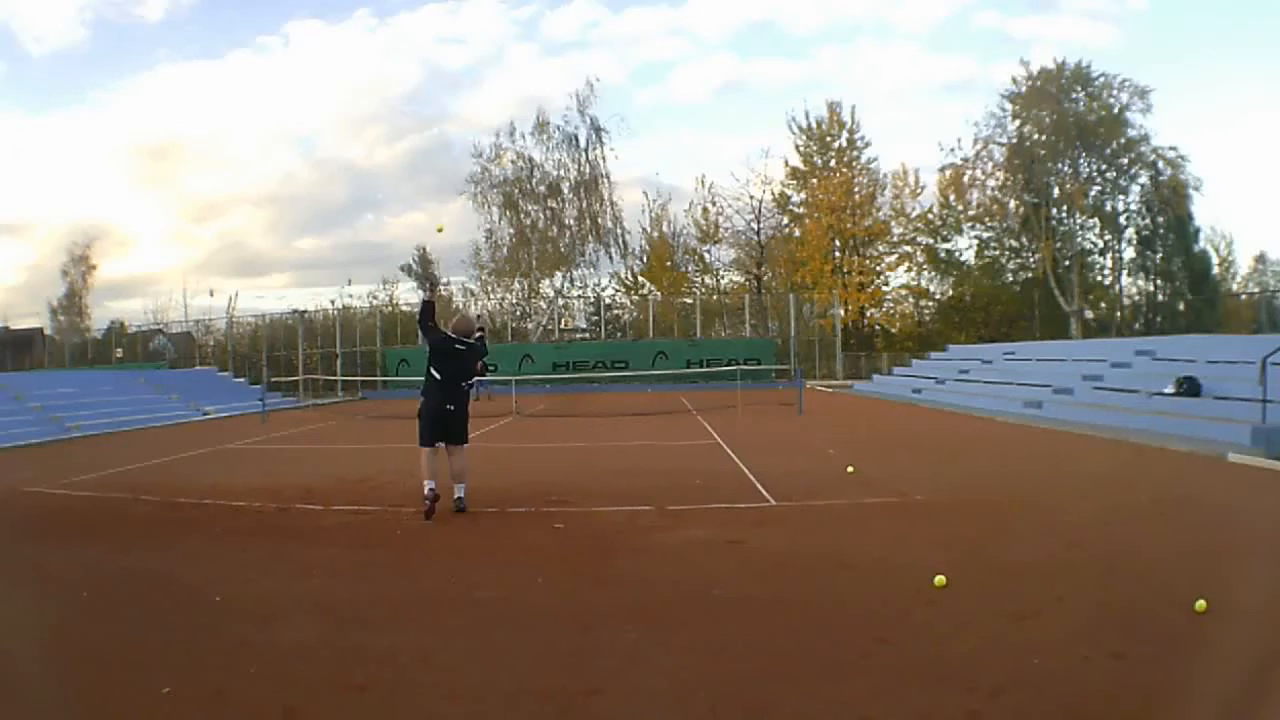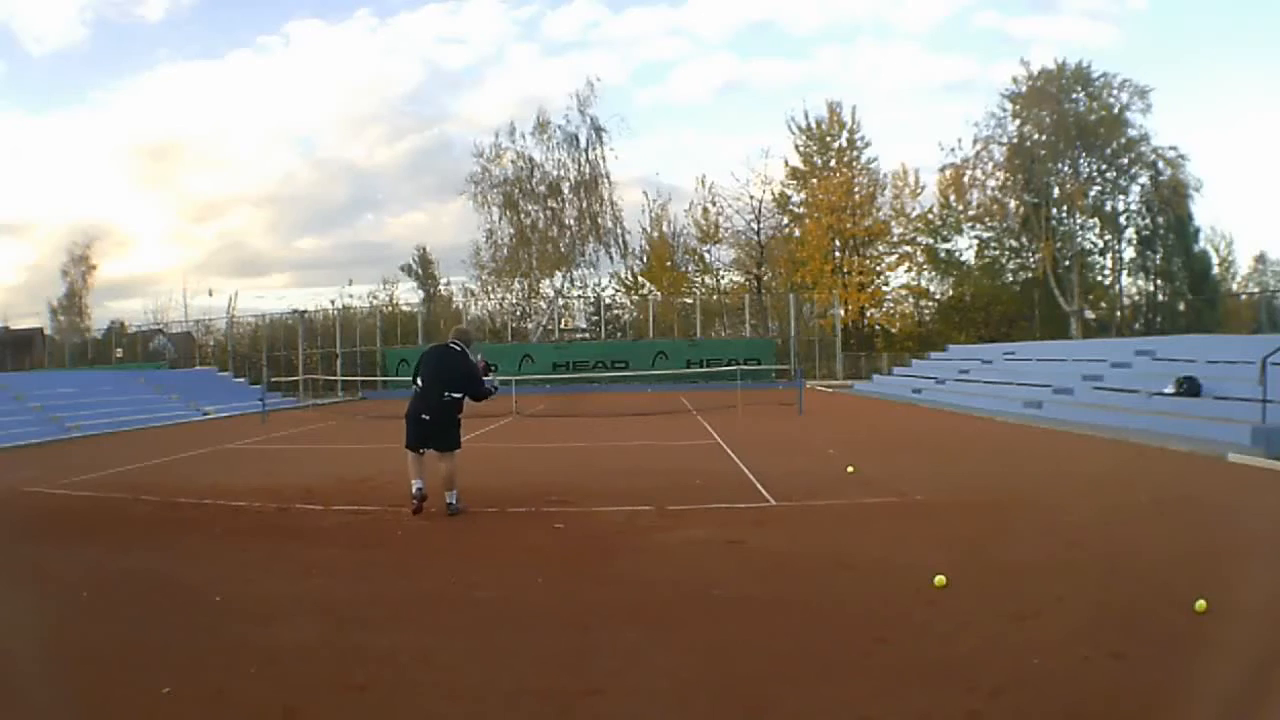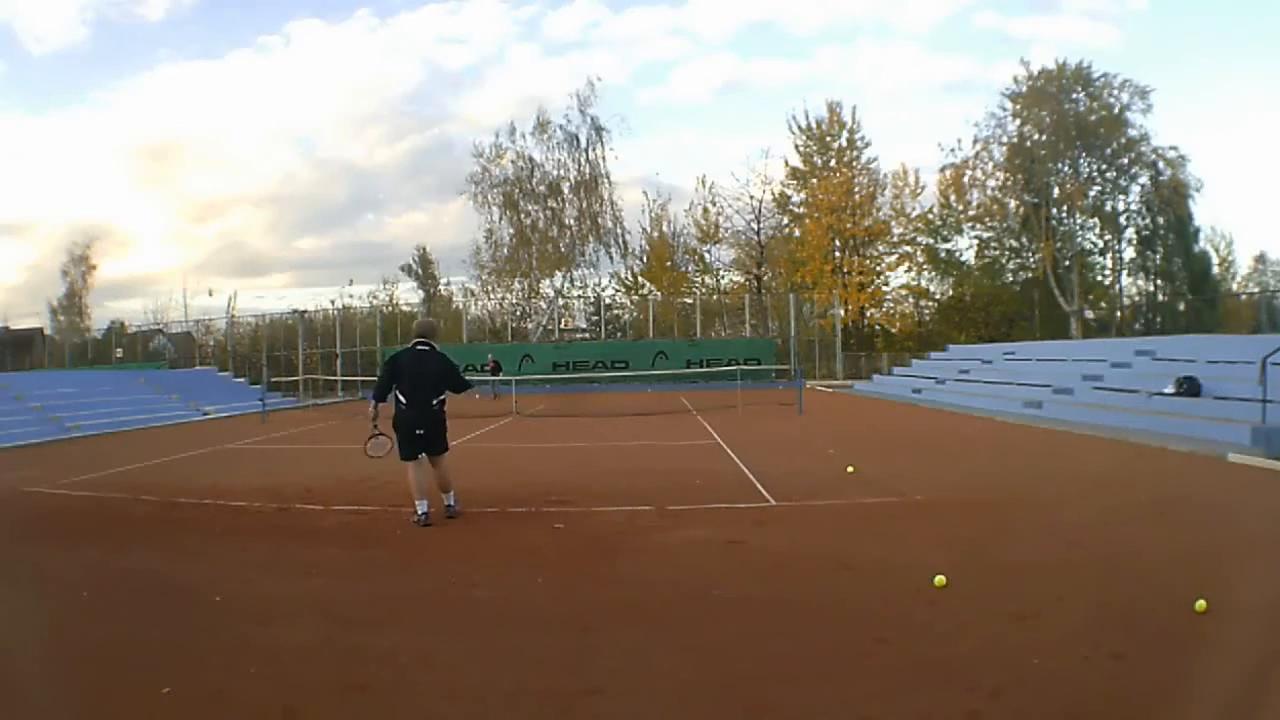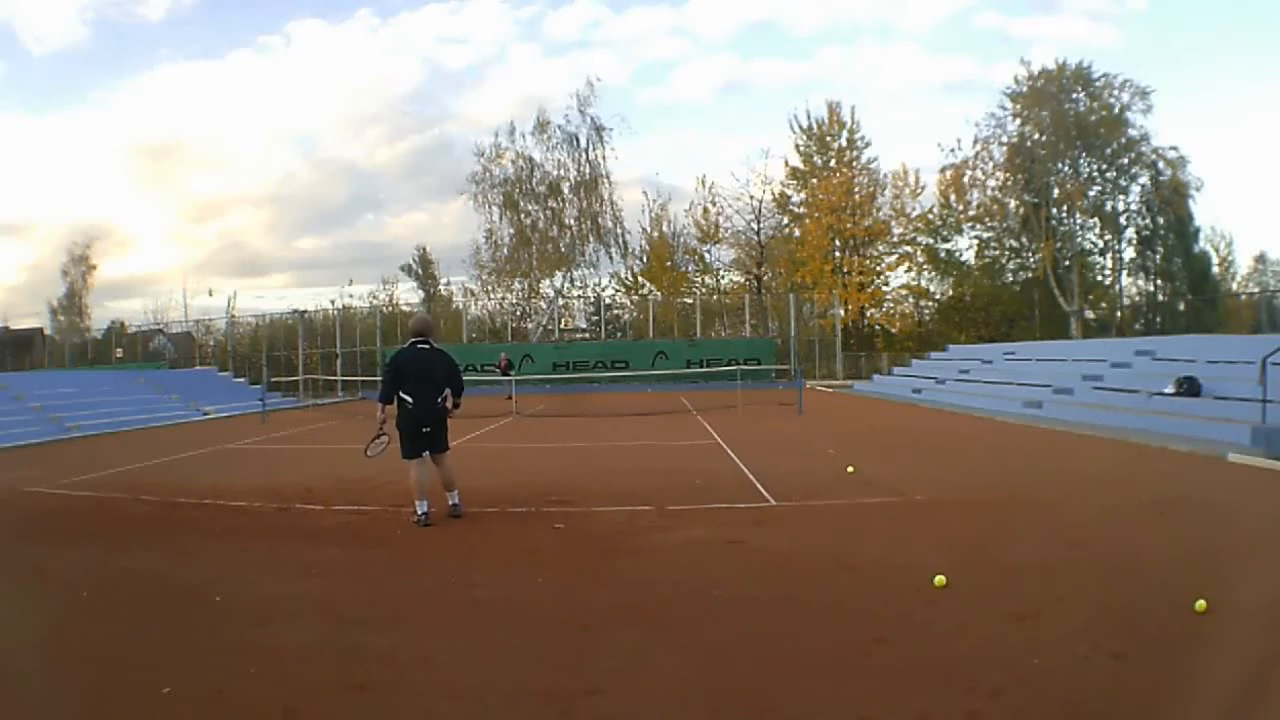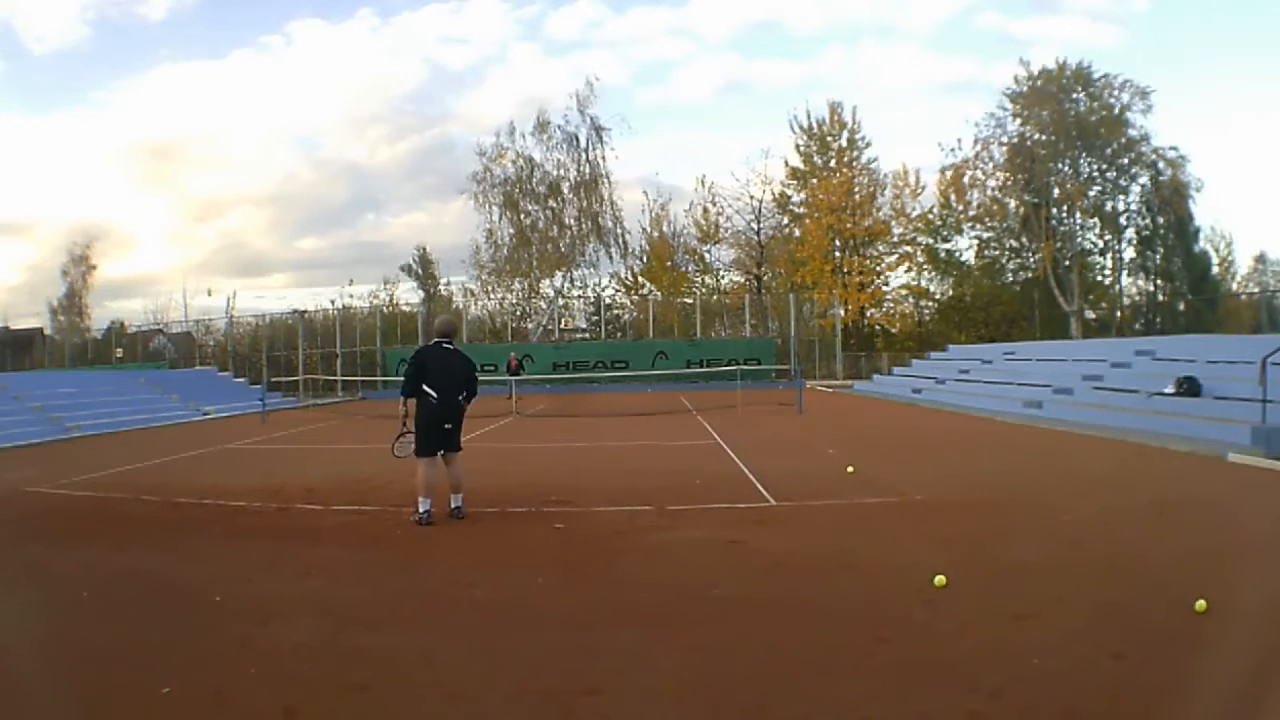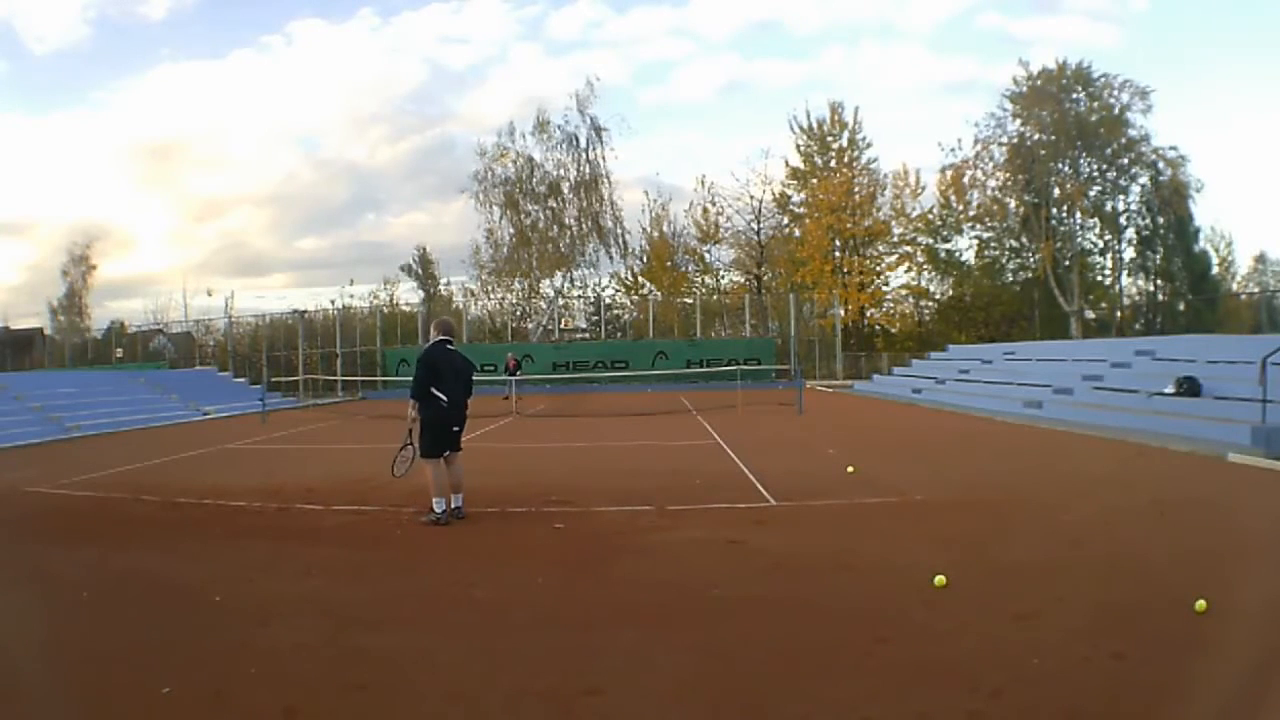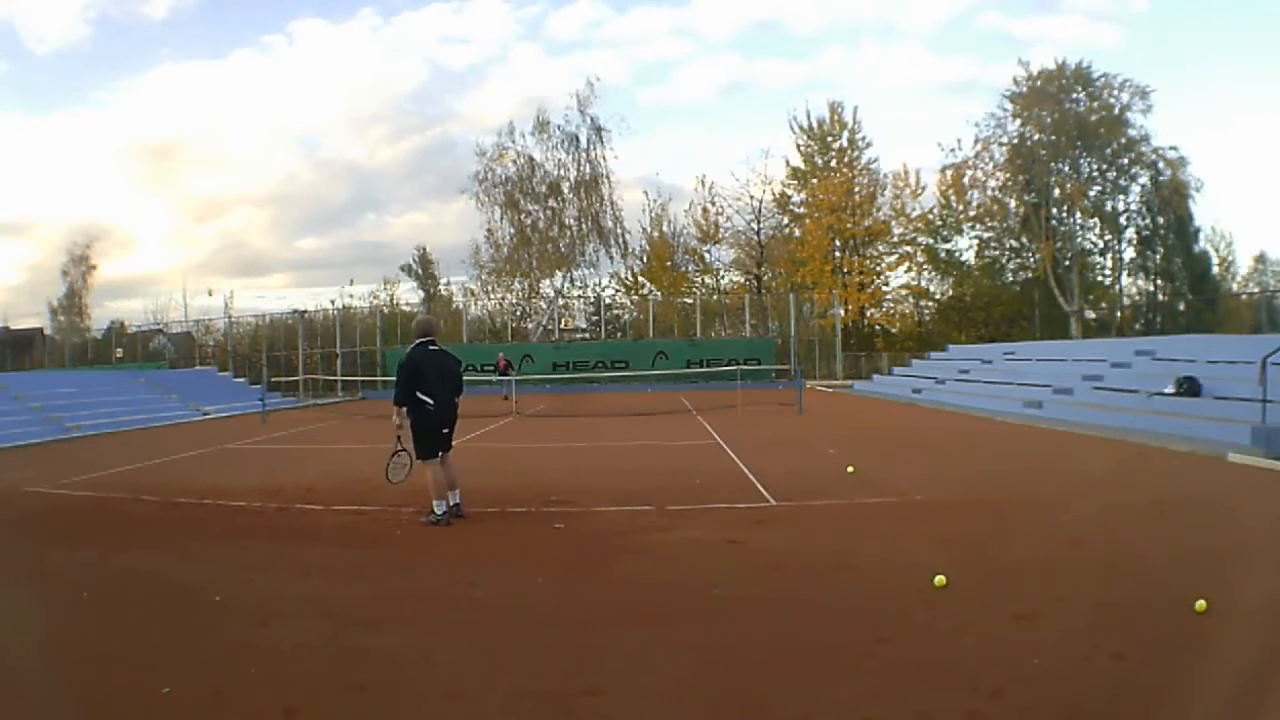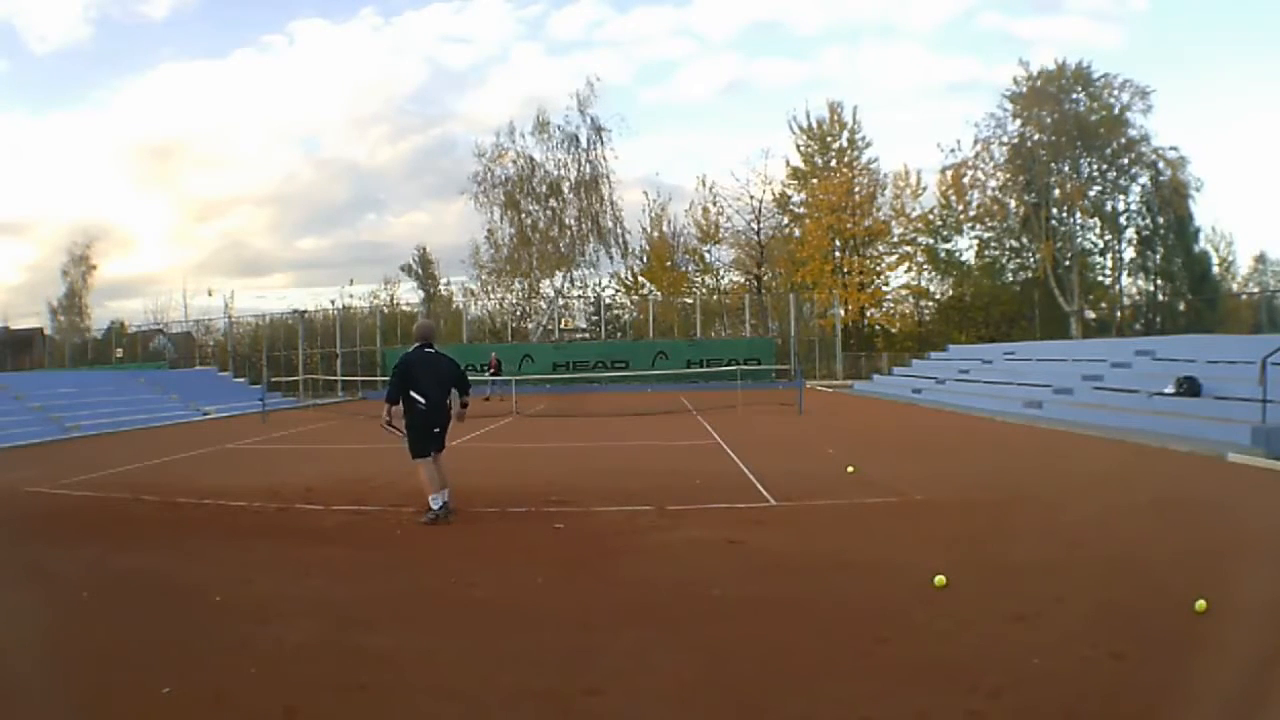
dt=0.5s
person 1, frame 1
left shoulder: (441, 342)
right shoulder: (474, 349)
left elbow: (426, 322)
left wrist: (429, 298)
right wrist: (480, 328)
left hip: (433, 405)
right hip: (458, 407)
left knee: (428, 450)
right knee: (456, 450)
left ankle: (429, 491)
right ankle: (459, 497)
person 1, frame 2
left shoulder: (432, 351)
right shoulder: (468, 365)
left elbow: (416, 373)
right elbow: (478, 394)
right wrist: (492, 389)
left hip: (418, 409)
right hip: (445, 414)
left knee: (415, 452)
right knee: (446, 457)
left ankle: (417, 490)
right ankle: (451, 502)
person 1, frame 3
left shoulder: (399, 358)
right shoulder: (442, 360)
left elbow: (383, 383)
right elbow: (458, 385)
left wrist: (374, 407)
right wrist: (469, 384)
left hip: (406, 420)
right hip: (433, 419)
left knee: (414, 464)
right knee: (439, 461)
left ankle: (422, 512)
right ankle: (450, 505)
person 1, frame 4
left shoulder: (400, 357)
right shoulder: (443, 357)
left elbow: (388, 386)
right elbow: (457, 385)
left wrist: (382, 411)
right wrist: (454, 405)
left hip: (410, 418)
right hip: (436, 416)
left knee: (416, 463)
right knee: (442, 460)
left ankle: (422, 512)
right ankle: (455, 504)
person 1, frame 5
left shoulder: (423, 353)
right shoulder: (464, 360)
left elbow: (410, 380)
right elbow: (471, 390)
left wrist: (403, 404)
right wrist: (461, 404)
left hip: (429, 414)
right hip: (453, 414)
left knee: (424, 461)
right knee: (452, 460)
left ankle: (424, 511)
right ankle: (457, 506)
person 1, frame 6
left shoulder: (430, 353)
right shoulder: (462, 359)
left elbow: (419, 383)
right elbow: (467, 389)
left wrist: (413, 408)
left hip: (434, 415)
right hip: (457, 414)
left knee: (432, 462)
right knee: (452, 459)
left ankle: (439, 511)
right ankle: (457, 507)
person 1, frame 7
left shoulder: (412, 358)
right shoulder: (449, 358)
left elbow: (403, 389)
right elbow: (458, 387)
left wrist: (397, 414)
left hip: (424, 417)
right hip: (447, 414)
left knee: (430, 463)
right knee: (445, 458)
left ankle: (440, 512)
right ankle: (456, 504)
person 1, frame 8
left shoulder: (407, 360)
right shoulder: (446, 361)
left elbow: (395, 387)
right elbow: (463, 385)
left wrist: (387, 411)
right wrist: (463, 407)
left hip: (418, 417)
right hip: (441, 415)
left knee: (423, 461)
right knee: (436, 458)
left ankle: (437, 508)
right ankle: (443, 502)
